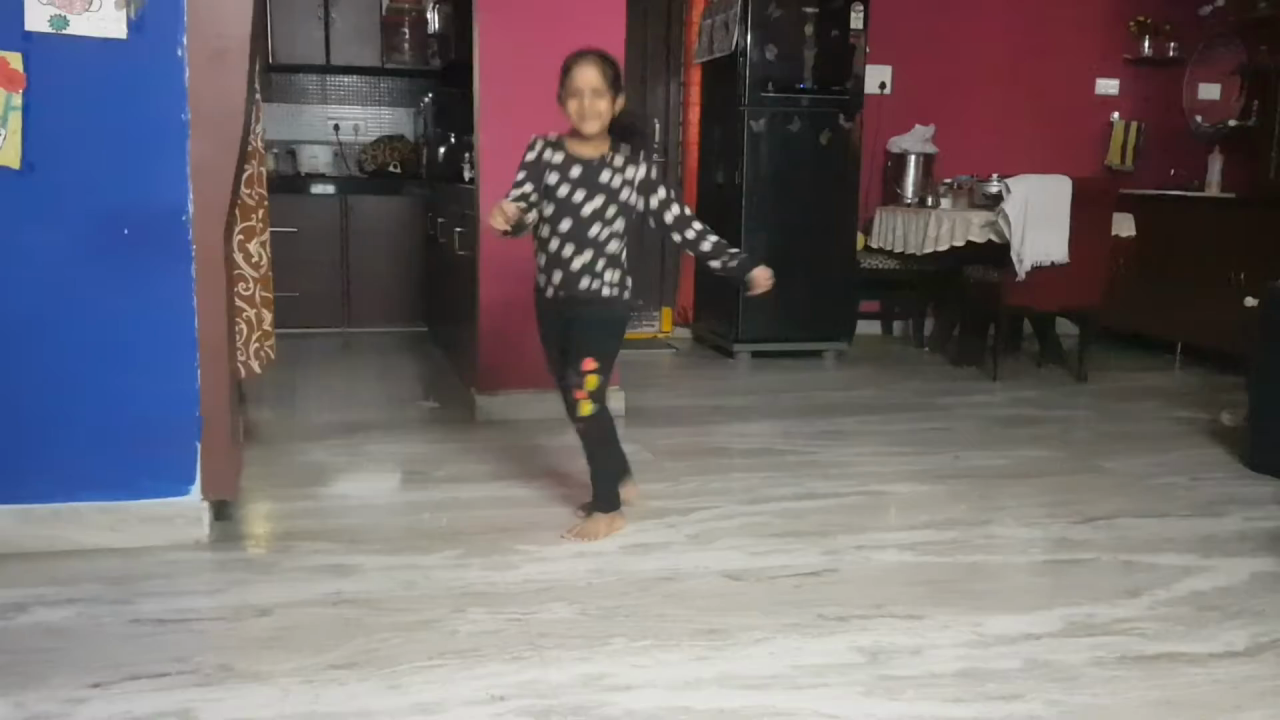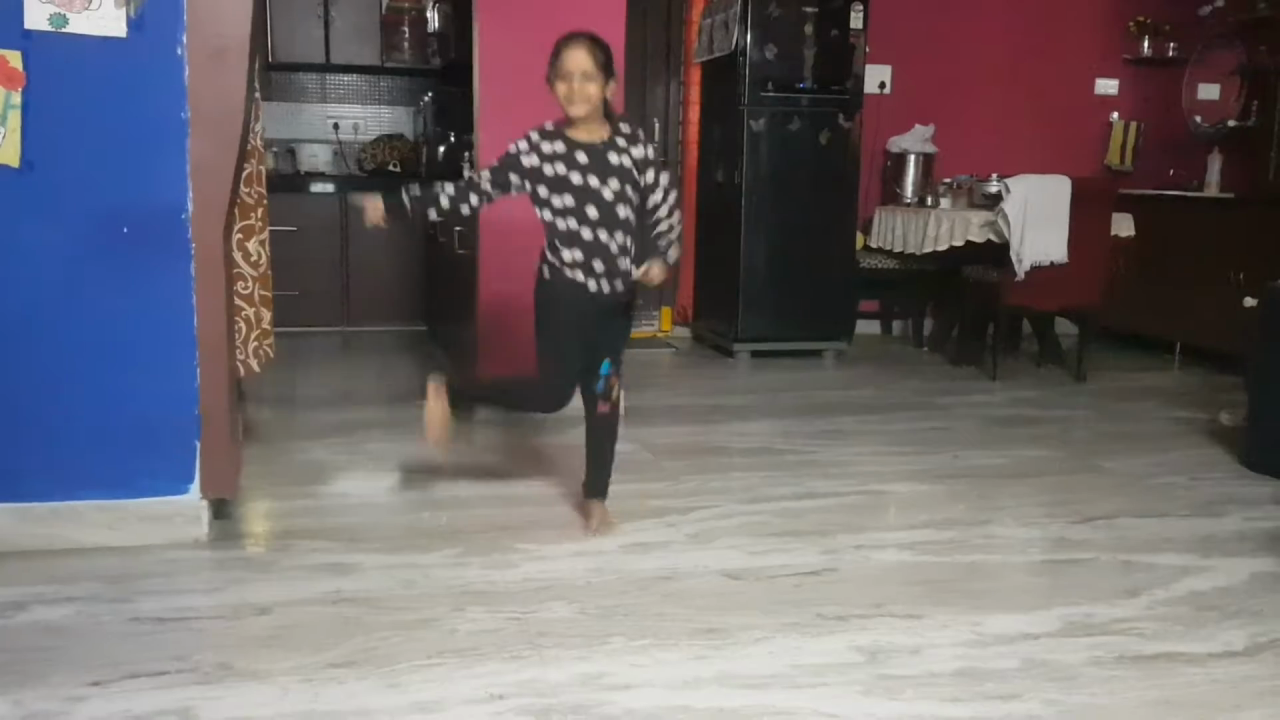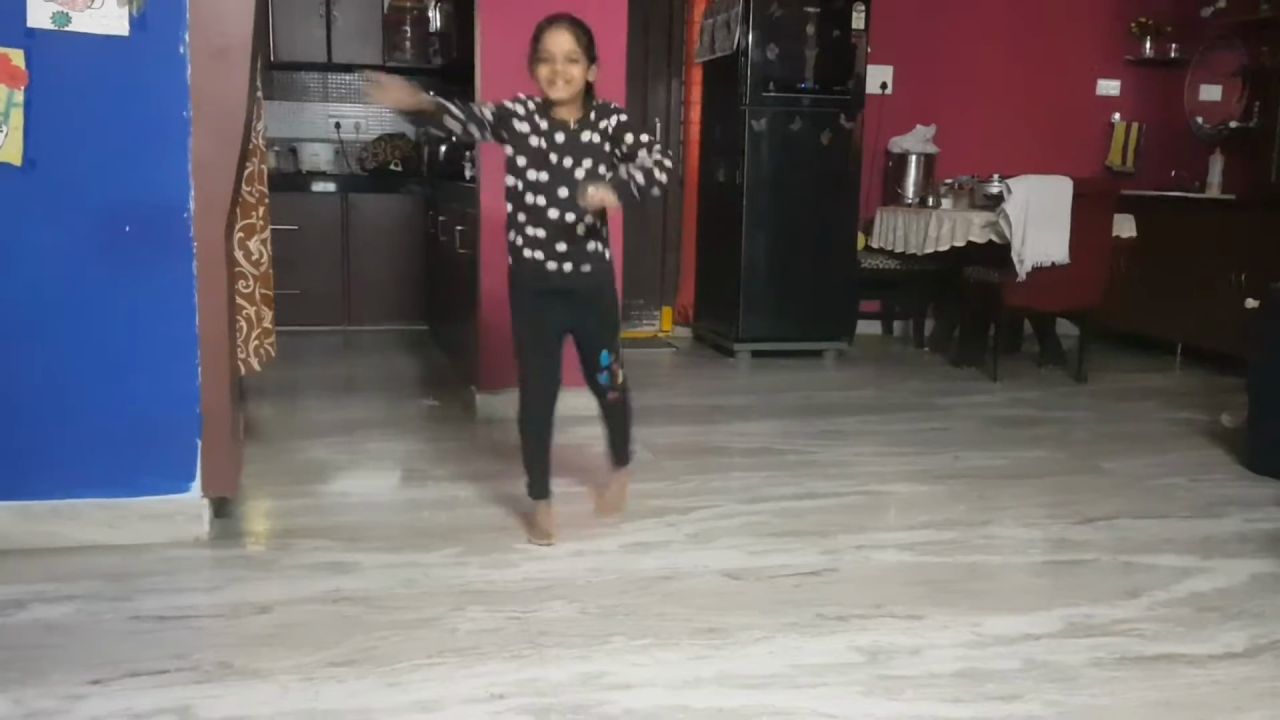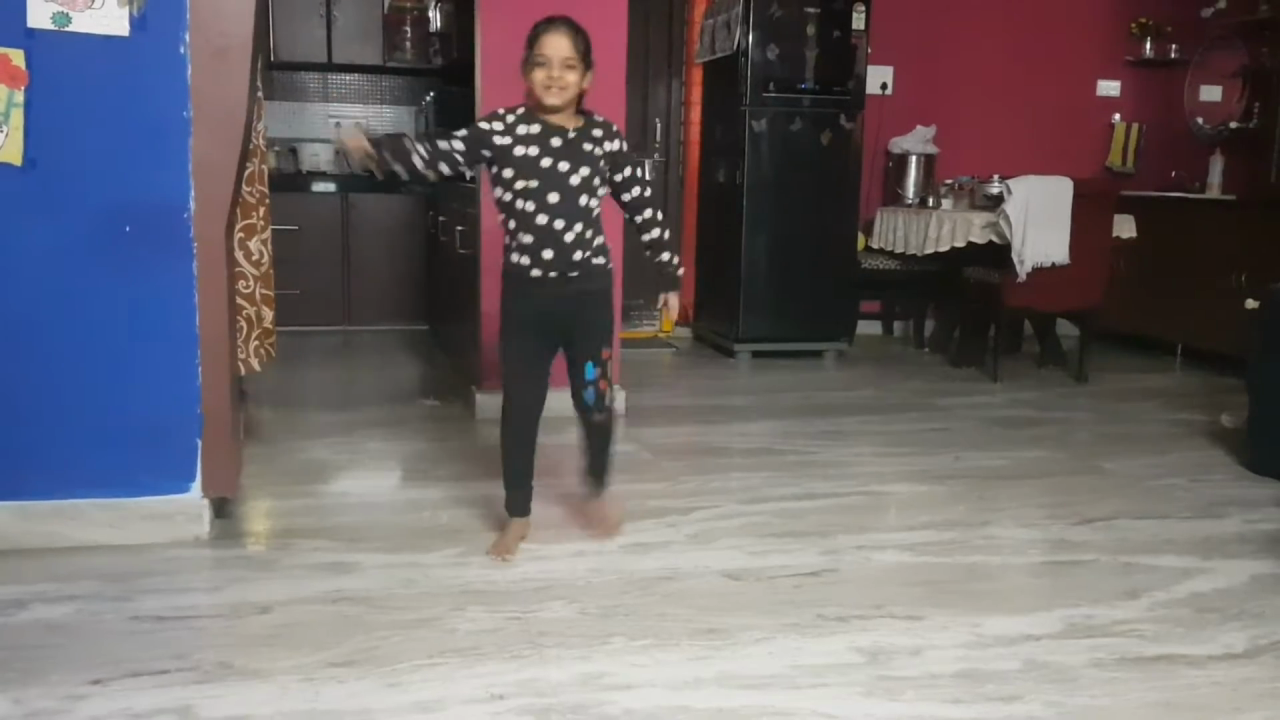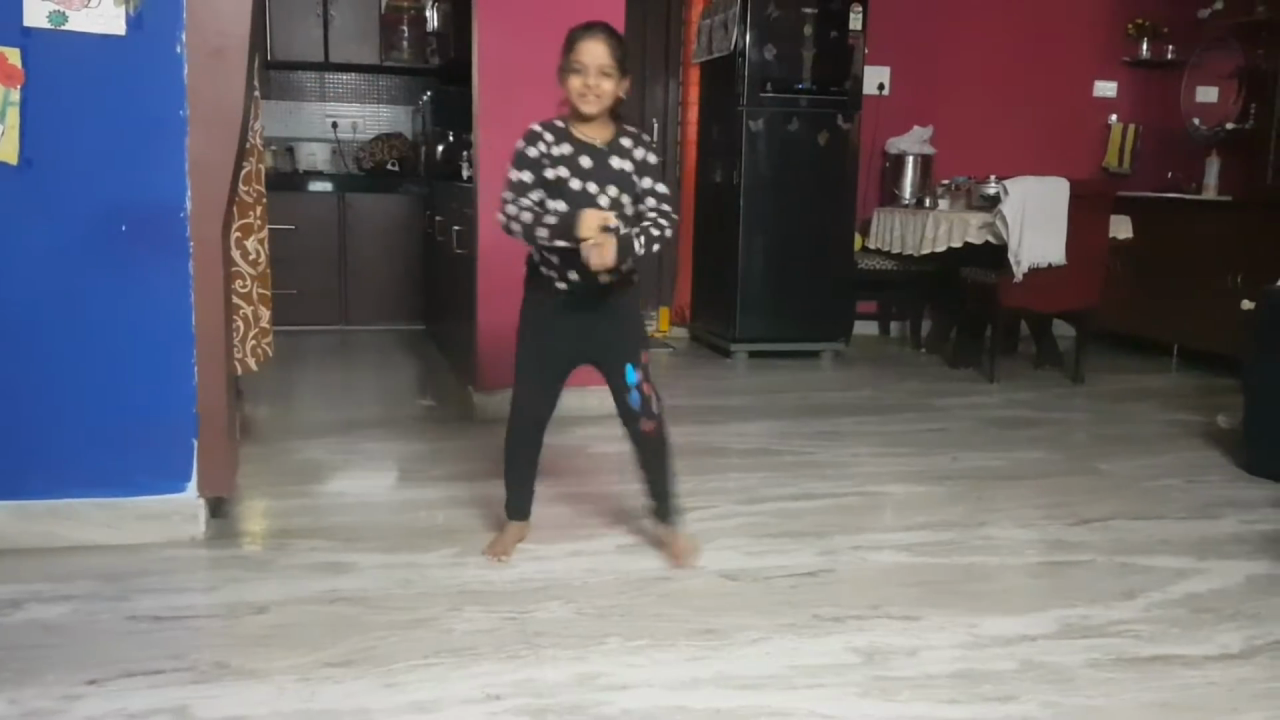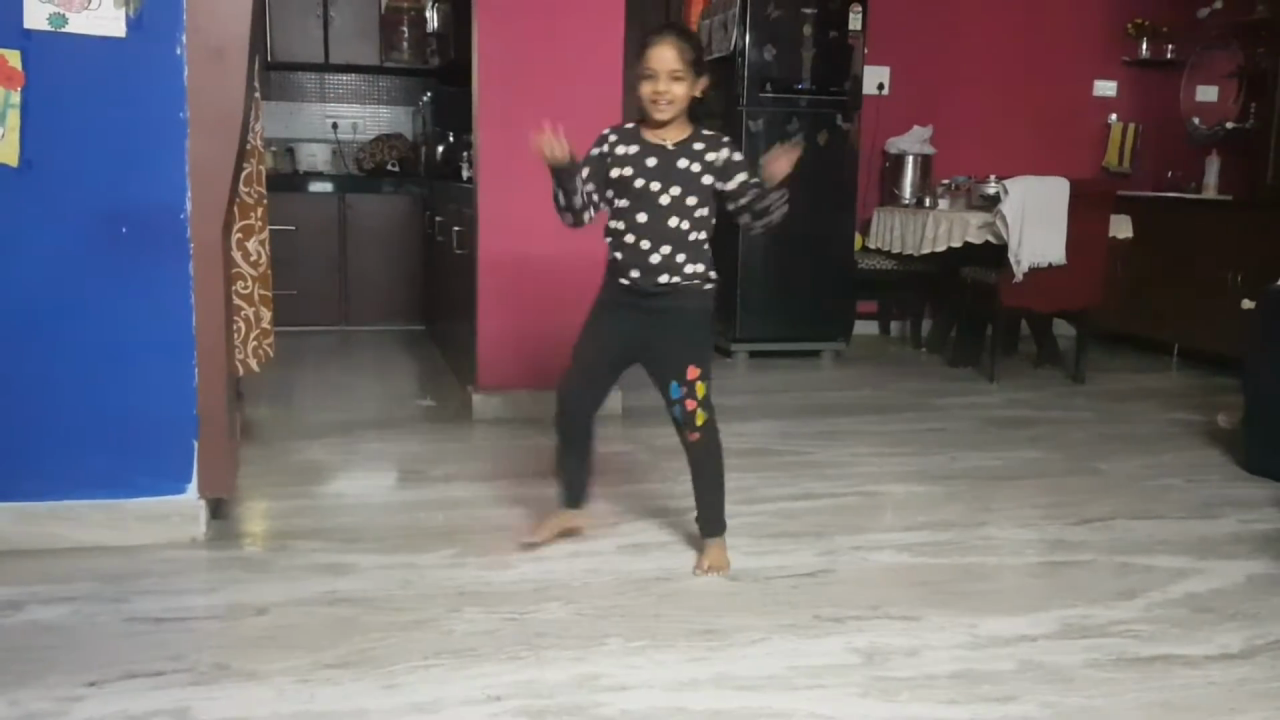
dt=0.3s
person 1, frame 1
left shoulder: (634, 166)
right shoulder: (542, 154)
left elbow: (681, 224)
right elbow: (518, 209)
left wrist: (744, 268)
right wrist: (504, 219)
left hip: (599, 303)
right hip: (552, 301)
left knee: (586, 402)
right knee: (579, 402)
left ankle: (607, 507)
right ankle: (620, 478)
person 1, frame 2
left shoulder: (633, 145)
right shoulder: (536, 147)
left elbow: (666, 207)
right elbow: (475, 192)
left wrist: (662, 258)
right wrist: (395, 205)
left hip: (615, 296)
right hip: (563, 293)
left knee: (602, 395)
right knee: (551, 393)
left ankle: (596, 495)
right ankle: (446, 389)
person 1, frame 3
left shoulder: (611, 123)
right shoulder: (515, 116)
left elbow: (657, 164)
right elbow: (458, 114)
left wrist: (614, 190)
right wrist: (412, 99)
left hip: (590, 280)
right hip: (534, 283)
left knee: (607, 382)
right knee: (535, 393)
left ankle: (619, 465)
right ankle: (540, 501)
person 1, frame 4
left shoulder: (607, 139)
right shoulder: (499, 131)
left elbow: (642, 207)
right elbow: (434, 157)
left wrist: (670, 275)
right wrist: (378, 149)
left hip: (588, 289)
right hip: (527, 292)
left knee: (594, 401)
right knee: (520, 406)
left ankle: (595, 491)
right ankle: (517, 516)
person 1, frame 5
left shoulder: (635, 148)
right shoulder: (538, 141)
left elbow: (661, 221)
right elbow: (512, 215)
left wrist: (620, 246)
right wrist: (571, 225)
left hip: (611, 303)
right hip: (549, 301)
left knee: (643, 415)
right knee: (527, 415)
left ankle: (667, 519)
right ankle: (516, 519)
person 1, frame 6
left shoulder: (715, 151)
right shoulder: (614, 143)
left elbow: (761, 214)
right elbow: (576, 212)
left wrist: (773, 181)
right wrist: (562, 169)
left hip: (683, 307)
right hip: (620, 299)
left knee: (695, 422)
right knee: (573, 401)
left ankle: (714, 533)
right ankle: (571, 508)
